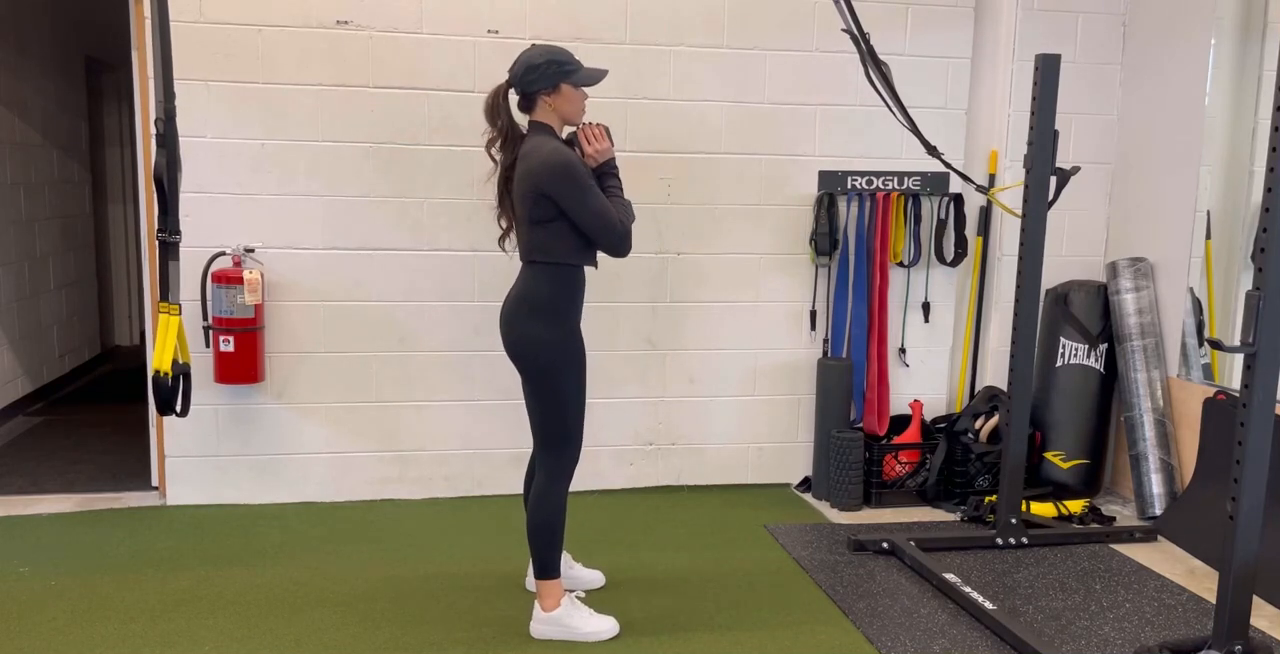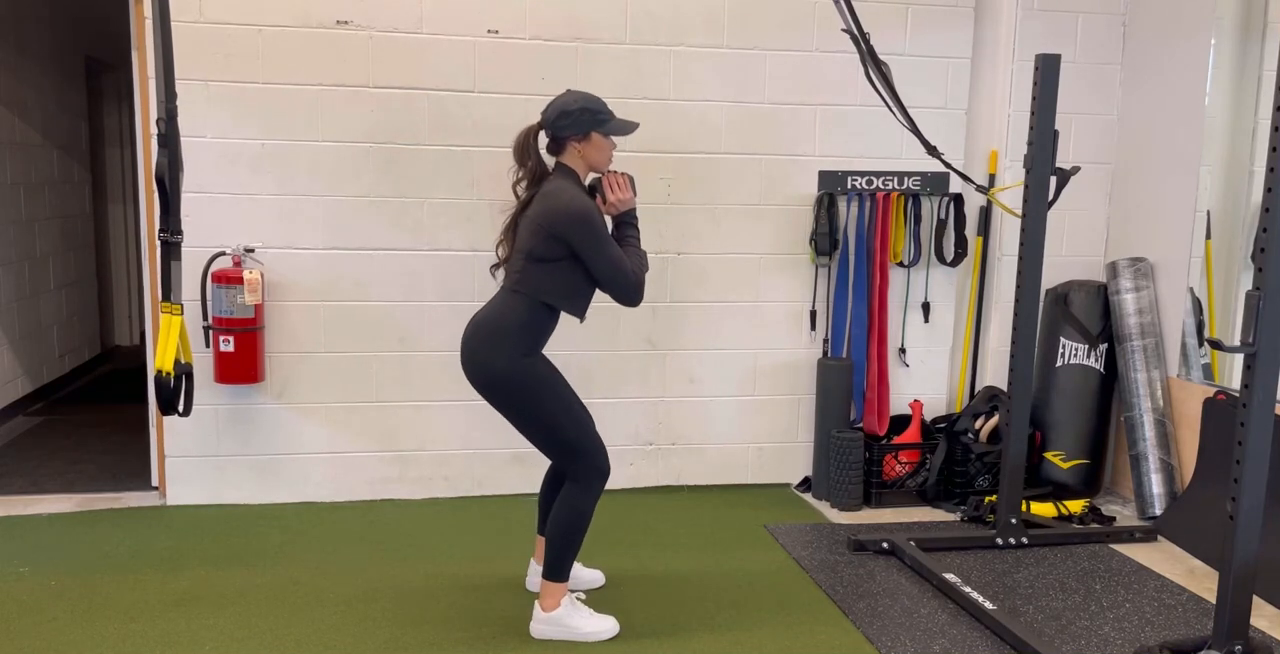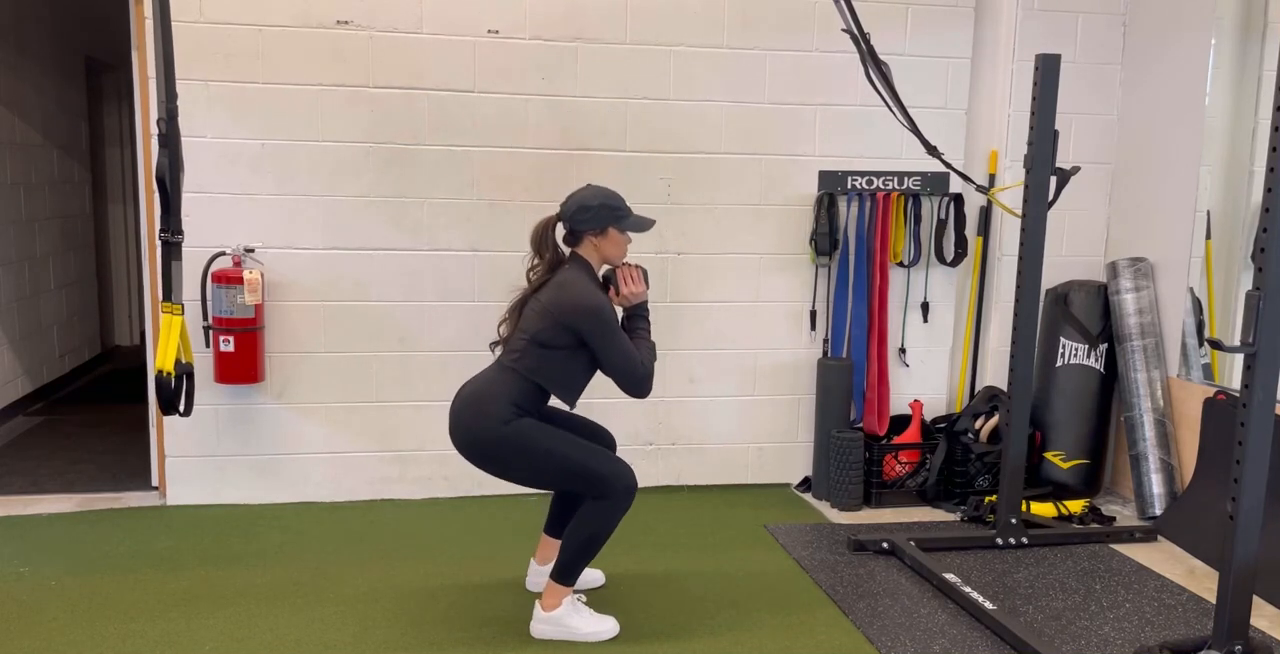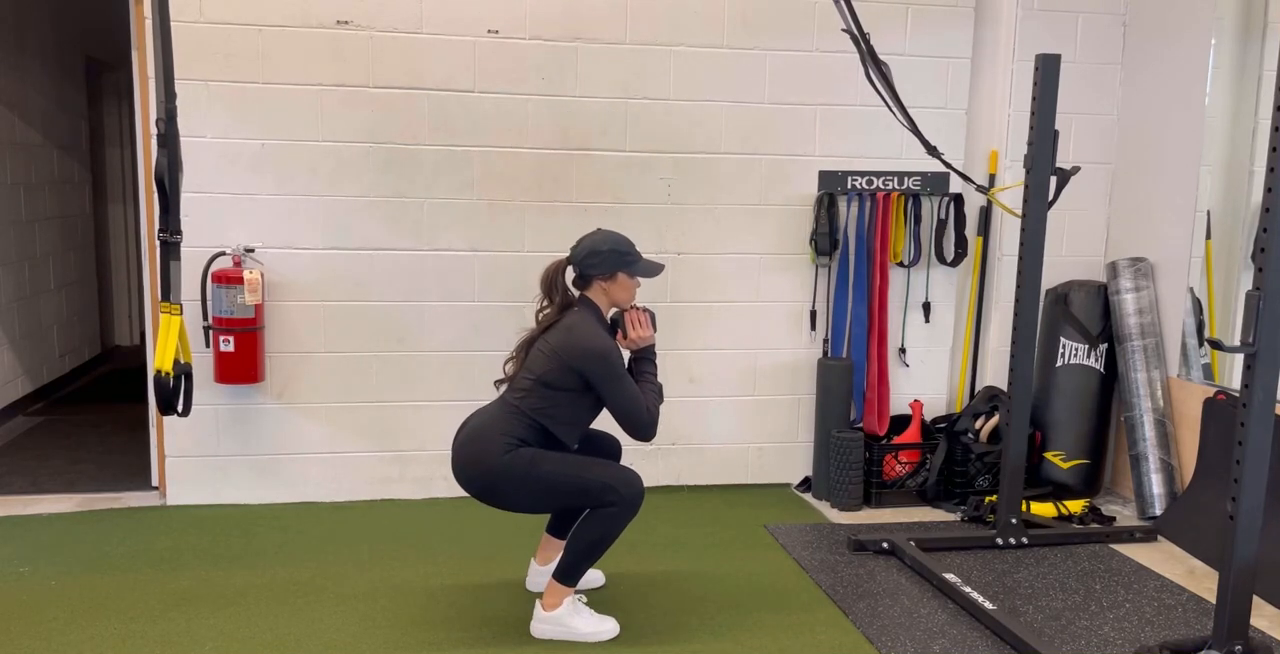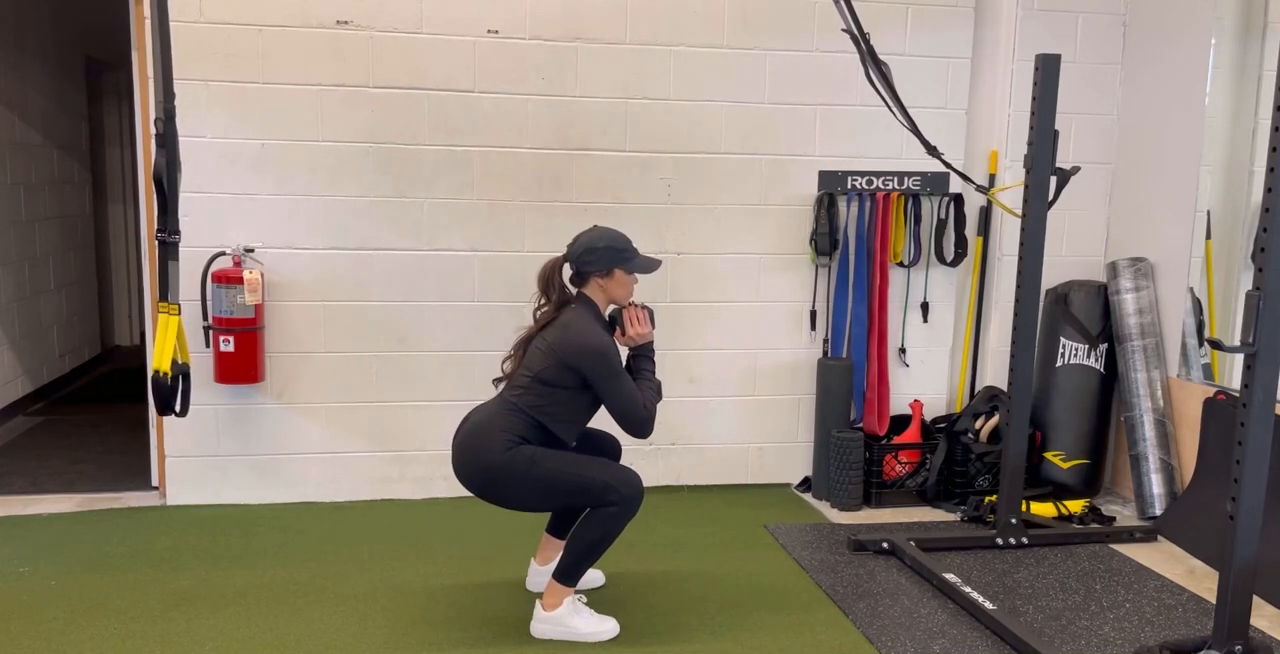
dt=0.5s
person 1, frame 1
left shoulder: (536, 152)
right shoulder: (553, 159)
left elbow: (582, 219)
right elbow: (617, 238)
left wrist: (592, 169)
right wrist: (605, 169)
left hip: (538, 312)
right hip: (546, 320)
left knee: (553, 449)
right knee: (558, 457)
left ankle: (548, 563)
right ankle: (550, 607)
person 1, frame 2
left shoulder: (556, 193)
right shoulder: (572, 206)
left elbow: (602, 271)
right elbow: (629, 289)
left wrist: (609, 217)
right wrist: (624, 220)
left hip: (500, 342)
right hip: (503, 352)
left knee: (575, 444)
right knee: (588, 463)
left ankle: (545, 562)
right ankle: (552, 608)
person 1, frame 3
left shoulder: (567, 280)
right shoulder: (583, 298)
left elbow: (607, 350)
right elbow: (638, 381)
left wrist: (619, 308)
right wrist: (637, 311)
left hip: (491, 408)
right hip: (490, 423)
left knee: (597, 448)
right knee: (615, 482)
left ankle: (546, 562)
right ankle: (553, 607)
person 1, frame 4
left shoulder: (576, 322)
right shoulder: (591, 342)
left elbow: (621, 398)
right elbow: (643, 425)
left wrist: (627, 351)
right wrist: (643, 354)
left hip: (489, 441)
right hip: (493, 460)
left knee: (604, 451)
right knee: (623, 489)
left ankle: (547, 563)
right ankle: (554, 607)
person 1, frame 5
left shoulder: (573, 319)
right shoulder: (587, 338)
left elbow: (621, 399)
right elbow: (639, 422)
left wrist: (627, 349)
right wrist: (642, 350)
left hip: (491, 438)
right hip: (492, 456)
left knee: (603, 451)
right knee: (623, 489)
left ankle: (546, 563)
right ankle: (554, 607)
